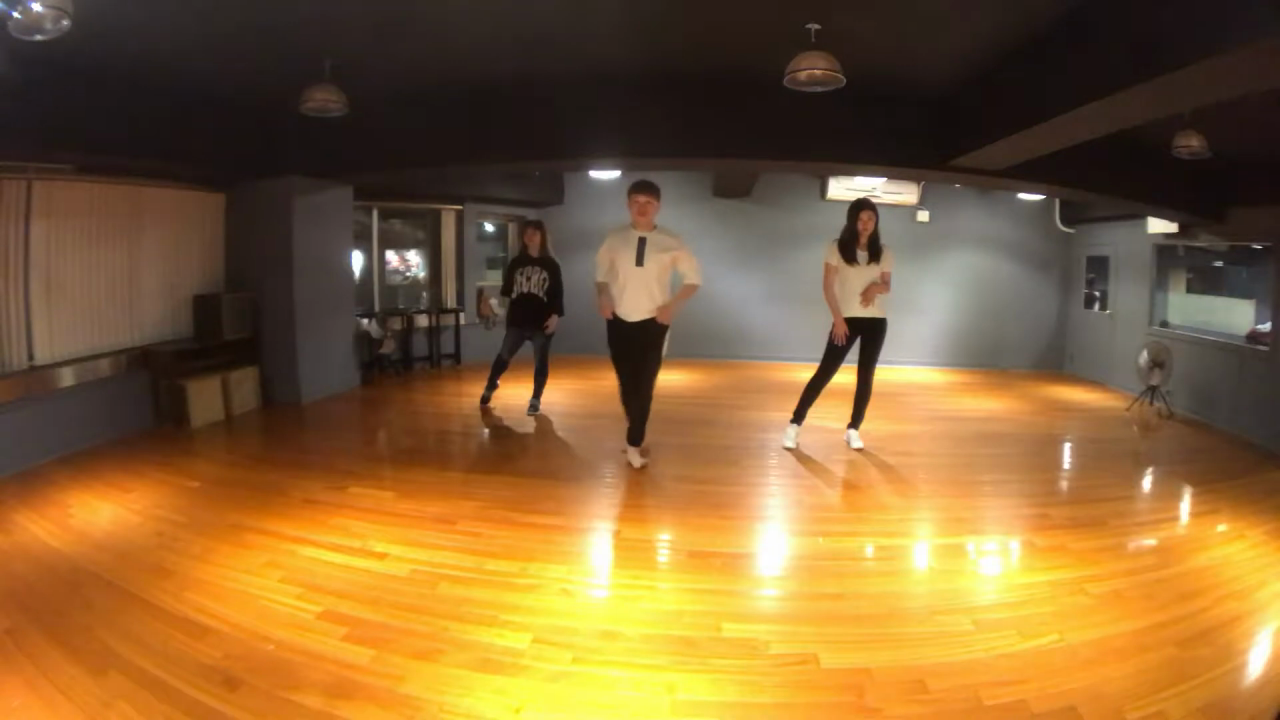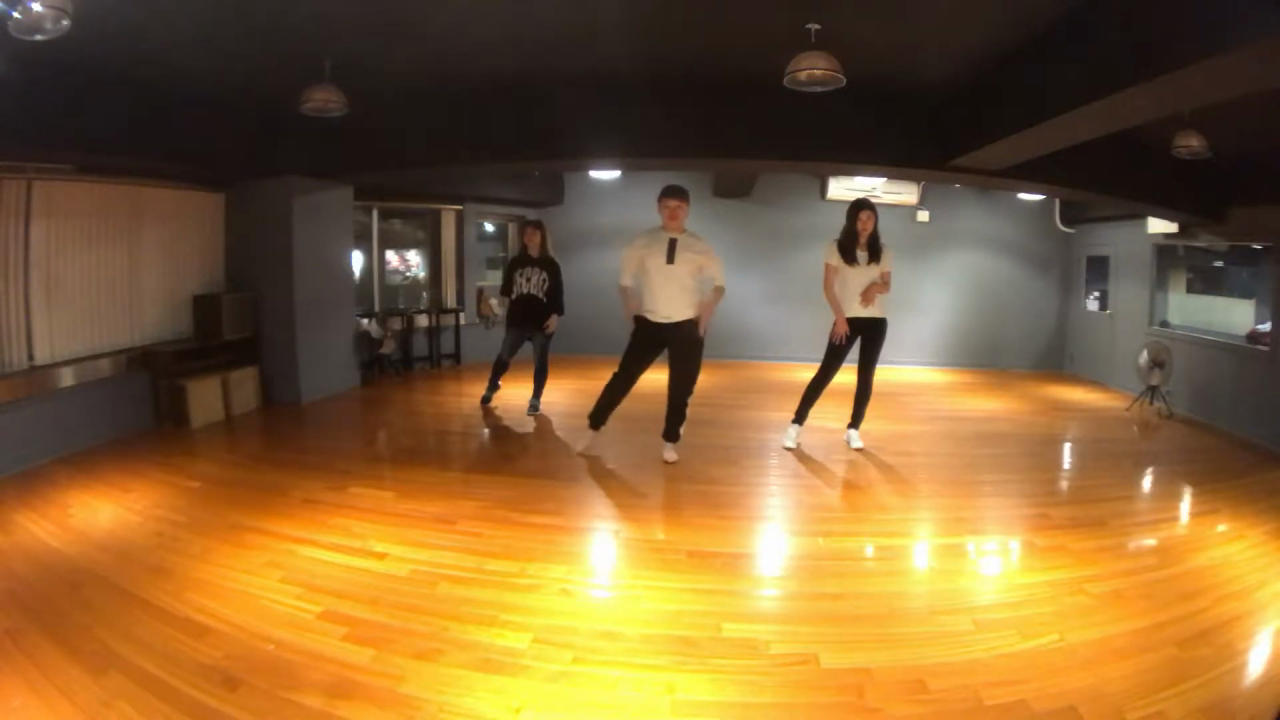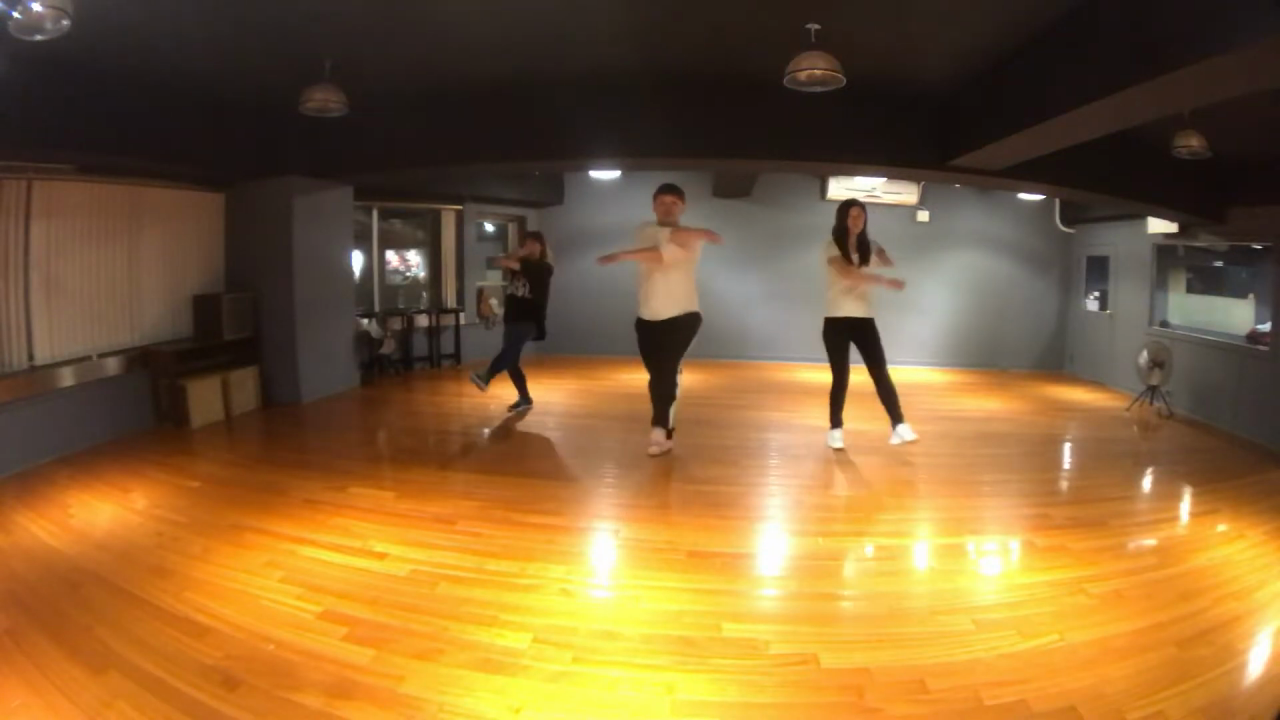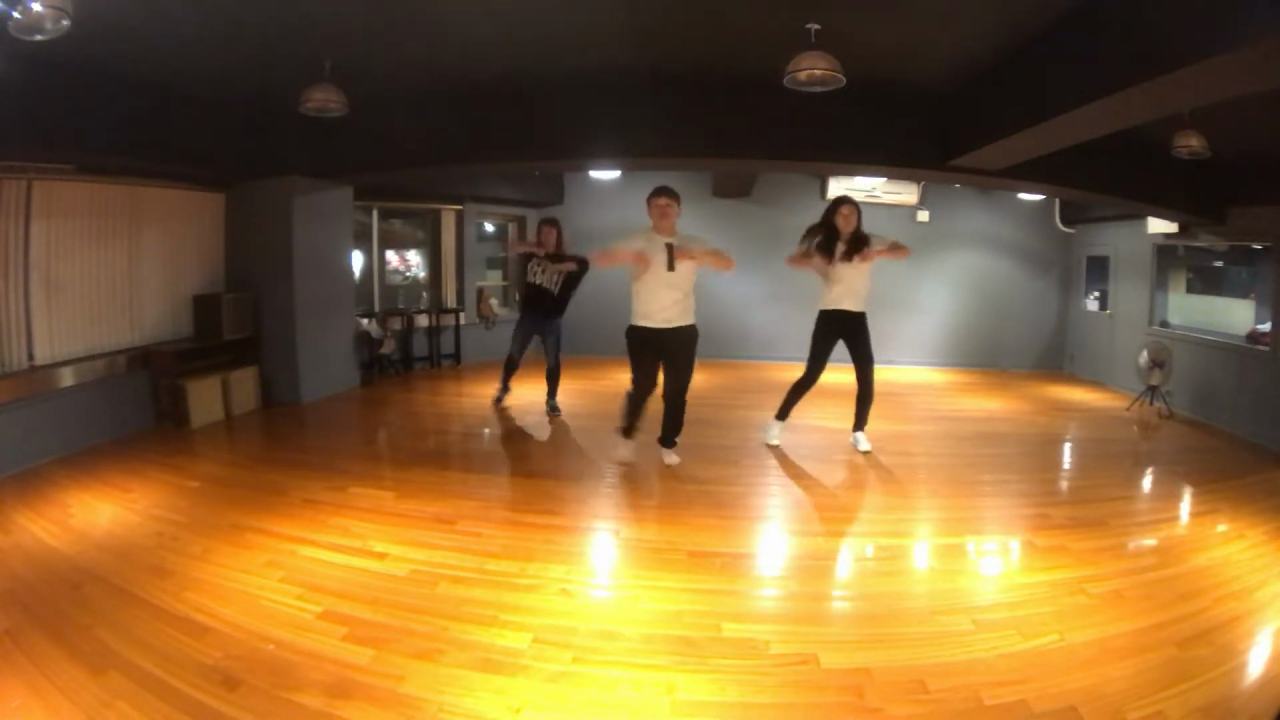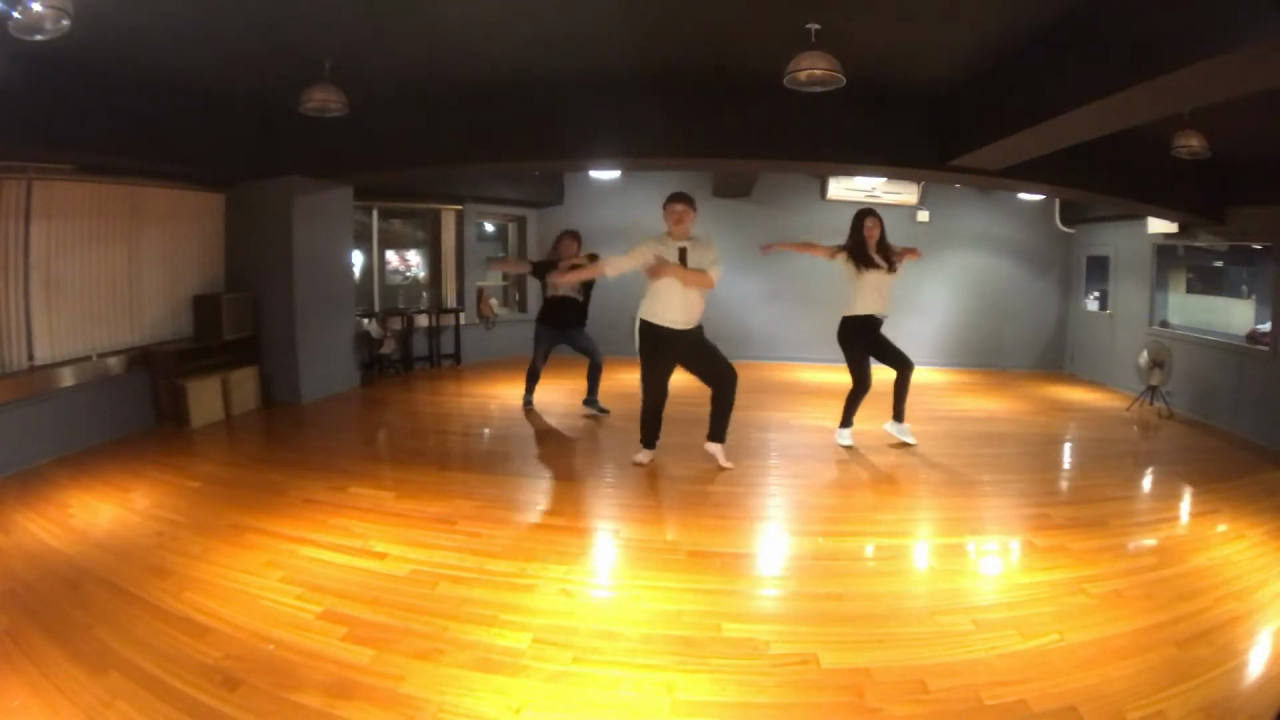
dt=1s
person 1, frame 1
left shoulder: (671, 243)
right shoulder: (614, 240)
left elbow: (694, 278)
right elbow: (602, 273)
left wrist: (673, 306)
right wrist: (603, 296)
left hip: (653, 322)
right hip: (619, 321)
left knee: (643, 385)
right knee: (626, 383)
left ankle: (635, 445)
right ankle: (636, 436)
person 1, frame 2
left shoulder: (699, 246)
right shoulder: (644, 242)
left elbow: (718, 282)
right elbow: (627, 277)
left wrist: (709, 306)
right wrist: (630, 303)
left hip: (688, 325)
right hip: (651, 322)
left knee: (681, 387)
right knee: (624, 376)
left ankle: (669, 441)
right ankle: (593, 428)
person 1, frame 3
left shoulder: (691, 239)
right shoulder: (647, 230)
left elbow: (663, 256)
right elbow: (670, 235)
left wrist: (620, 256)
right wrist: (703, 233)
left hip: (683, 316)
right hip: (649, 319)
left knee: (667, 369)
right knee: (658, 376)
left ankle: (661, 425)
right ankle: (664, 434)
person 1, frame 4
left shoulder: (690, 245)
right shoulder: (636, 243)
left elbow: (726, 264)
right elbow: (599, 259)
left wrist: (696, 254)
right wrist: (628, 257)
left hip: (681, 330)
right hip: (644, 329)
left knee: (676, 392)
right knee: (642, 387)
left ankle: (667, 444)
right ankle: (627, 437)
person 1, frame 5
left shoulder: (706, 249)
right shoulder: (652, 248)
left elbow: (708, 280)
right elbow: (610, 266)
left wrist: (671, 270)
right wrist: (570, 276)
left hip: (690, 333)
right hip: (655, 331)
left knee: (726, 379)
right knee: (654, 392)
left ankle: (715, 441)
right ankle: (648, 445)
person 2, frame 1
left shoulder: (883, 252)
right shoulder: (837, 248)
left elbow: (887, 285)
right elbow: (828, 286)
left wrist: (877, 287)
right wrist: (837, 318)
left hip: (876, 321)
right hip: (846, 319)
left knee: (866, 375)
right knee: (825, 372)
left ankle: (853, 429)
right ankle: (794, 425)
person 2, frame 2
left shoulder: (882, 252)
right shoulder: (837, 248)
left elbow: (887, 285)
right elbow: (828, 286)
left wrist: (876, 287)
right wrist: (839, 317)
left hip: (876, 321)
right hip: (847, 319)
left knee: (866, 376)
right knee: (826, 372)
left ankle: (853, 429)
right ankle: (796, 425)
person 2, frame 3
left shoulder: (870, 249)
right shoulder: (833, 248)
left elbow: (887, 263)
right elbow: (846, 273)
left wrist: (882, 258)
right wrist: (884, 281)
left hip: (864, 320)
right hip: (836, 321)
left knee: (879, 372)
right knee: (841, 379)
left ankle: (898, 425)
right ankle: (836, 429)
person 2, frame 4
left shoulder: (868, 243)
right shoulder: (821, 244)
left elbow: (903, 251)
right elbow: (792, 260)
left wrist: (879, 254)
right wrist: (816, 264)
left hip: (856, 319)
right hip: (828, 317)
left knee: (867, 380)
right knee: (810, 376)
left ankle: (859, 432)
right ankle: (778, 422)
person 2, frame 5
left shoulder: (889, 253)
right shoulder: (849, 253)
left elbow: (916, 254)
right elbow: (811, 248)
left wrist: (906, 254)
right wrist: (777, 245)
left hip: (871, 327)
right hip: (854, 325)
left knee: (905, 366)
right knee: (862, 383)
left ankle: (897, 423)
right ankle: (844, 428)
person 3, frame 1
left shoulder: (551, 265)
right shoulder: (516, 263)
left elbow: (558, 293)
right elbow: (507, 289)
left wrist: (555, 316)
left hip: (542, 321)
right hip: (518, 319)
left knee: (541, 360)
right knee: (504, 355)
left ankle: (536, 400)
right ankle: (490, 386)
person 3, frame 2
left shoulder: (551, 265)
right shoulder: (516, 263)
left elbow: (558, 294)
right elbow: (507, 289)
left wrist: (555, 316)
left hip: (541, 321)
right hip: (517, 319)
left knee: (540, 361)
right knee: (504, 355)
left ankle: (535, 400)
right ankle: (492, 386)
person 3, frame 3
left shoulder: (543, 268)
right shoulder: (520, 264)
left elbow: (524, 267)
right elbow: (506, 262)
left wrist: (510, 263)
right wrist: (524, 252)
left hip: (530, 320)
right hip: (513, 320)
left knee: (510, 348)
right knee: (511, 361)
left ankle: (485, 378)
right ankle: (525, 399)
person 3, frame 4
left shoulder: (564, 260)
right shoulder: (532, 255)
left elbow: (584, 265)
right elbow: (514, 247)
left wrist: (559, 266)
right wrist: (535, 249)
left hip: (550, 317)
right hip: (528, 314)
left knee: (553, 360)
right knee: (514, 354)
left ankle: (551, 400)
right ankle: (503, 388)
person 3, frame 5
left shoulder: (584, 267)
right shoulder: (548, 266)
left elbow: (596, 260)
right elbow: (525, 267)
left wrist: (573, 261)
right wrist: (501, 266)
left hip: (574, 328)
right hip: (548, 326)
left knee: (597, 358)
right knee: (537, 364)
left ankle: (591, 400)
right ankle: (528, 396)
